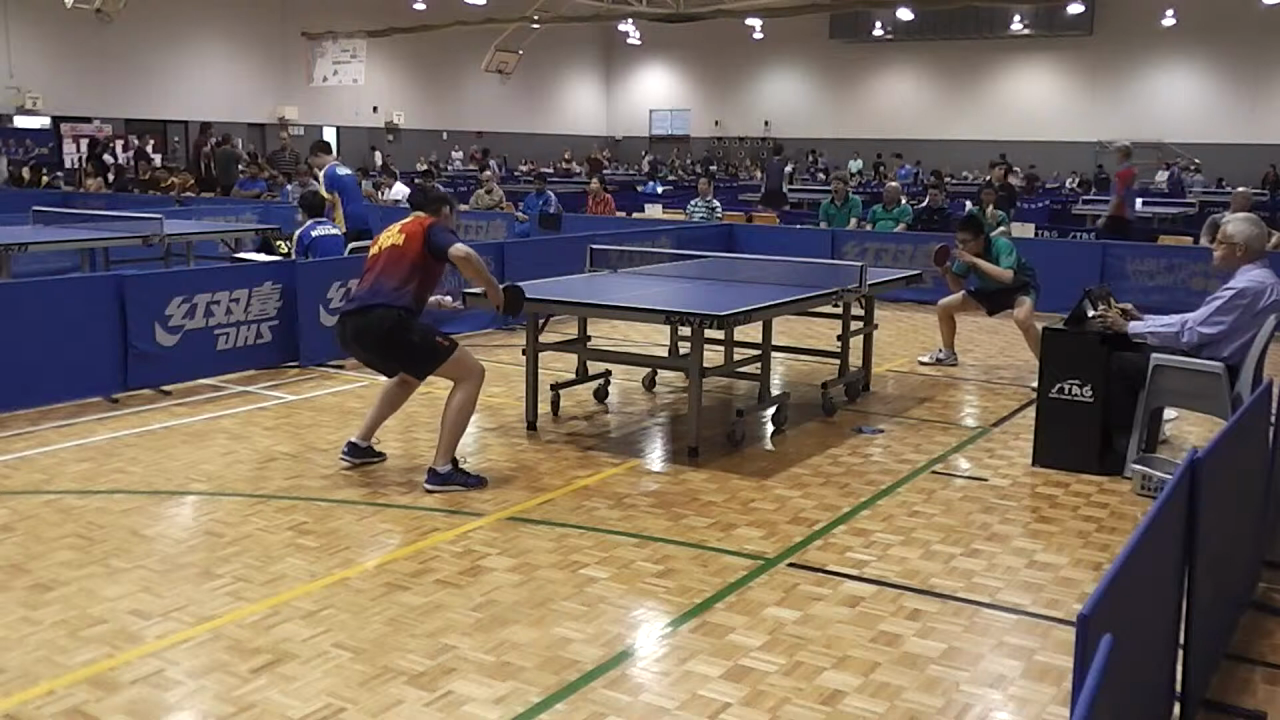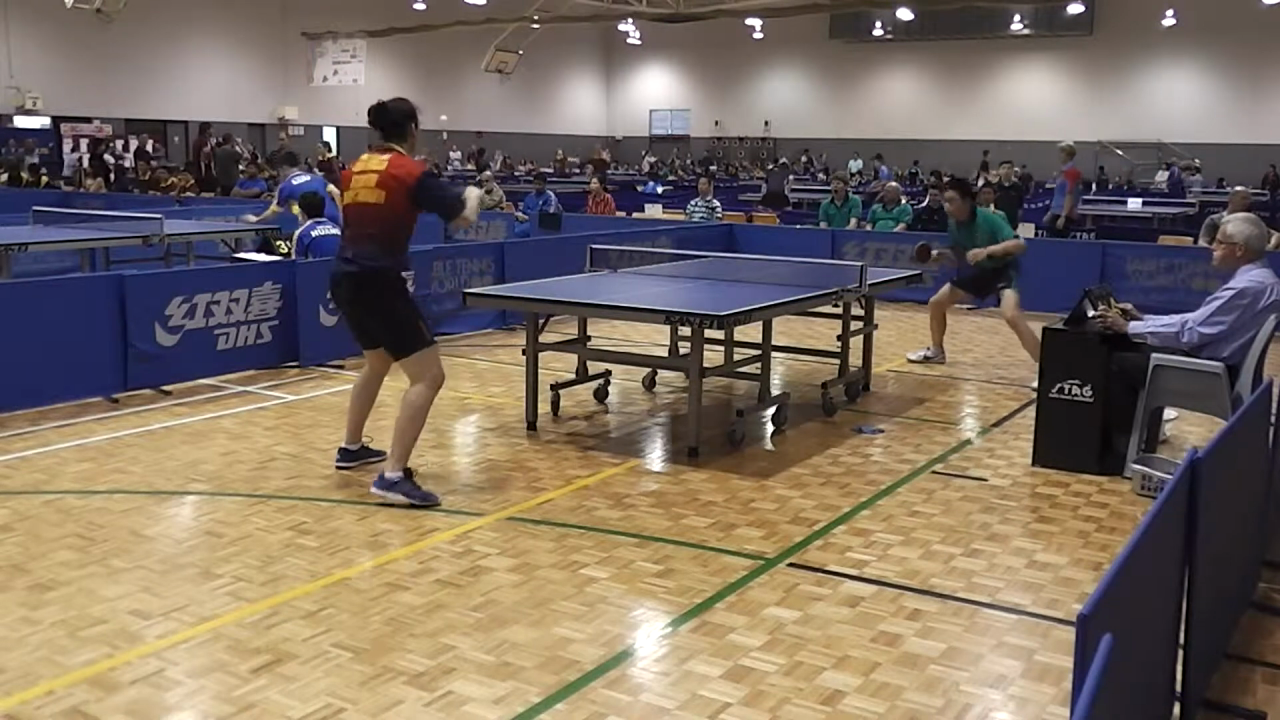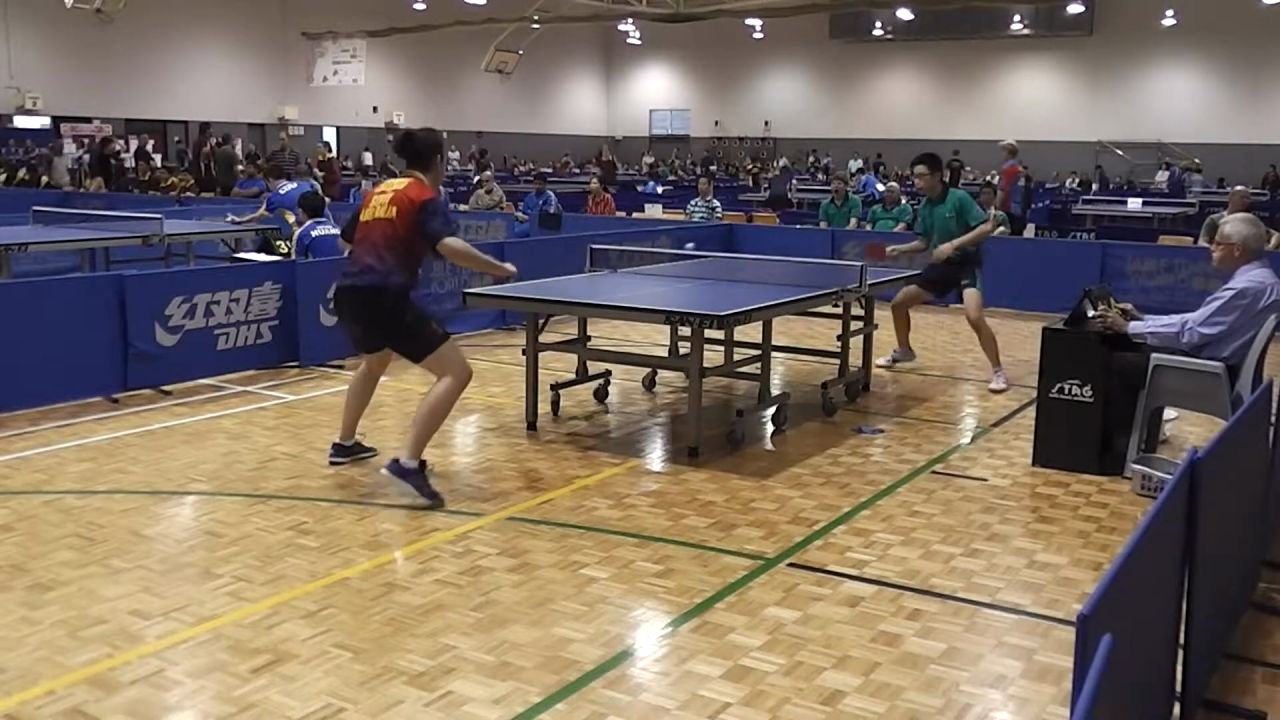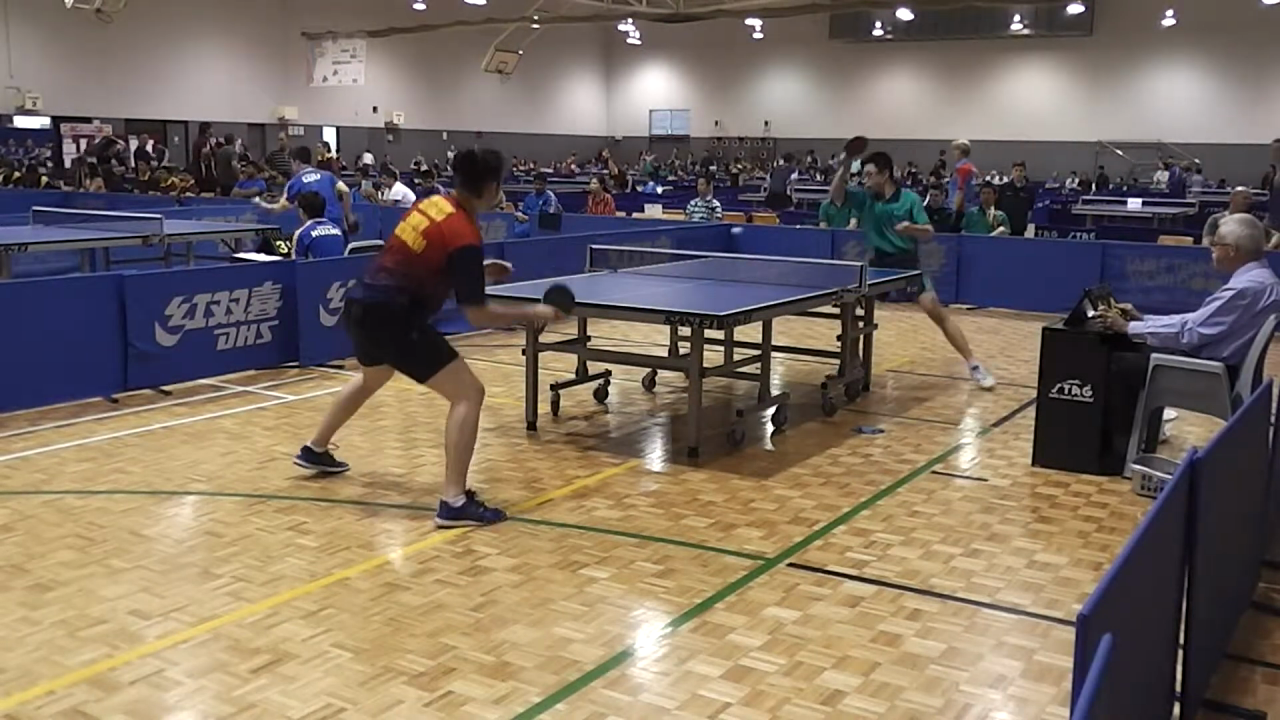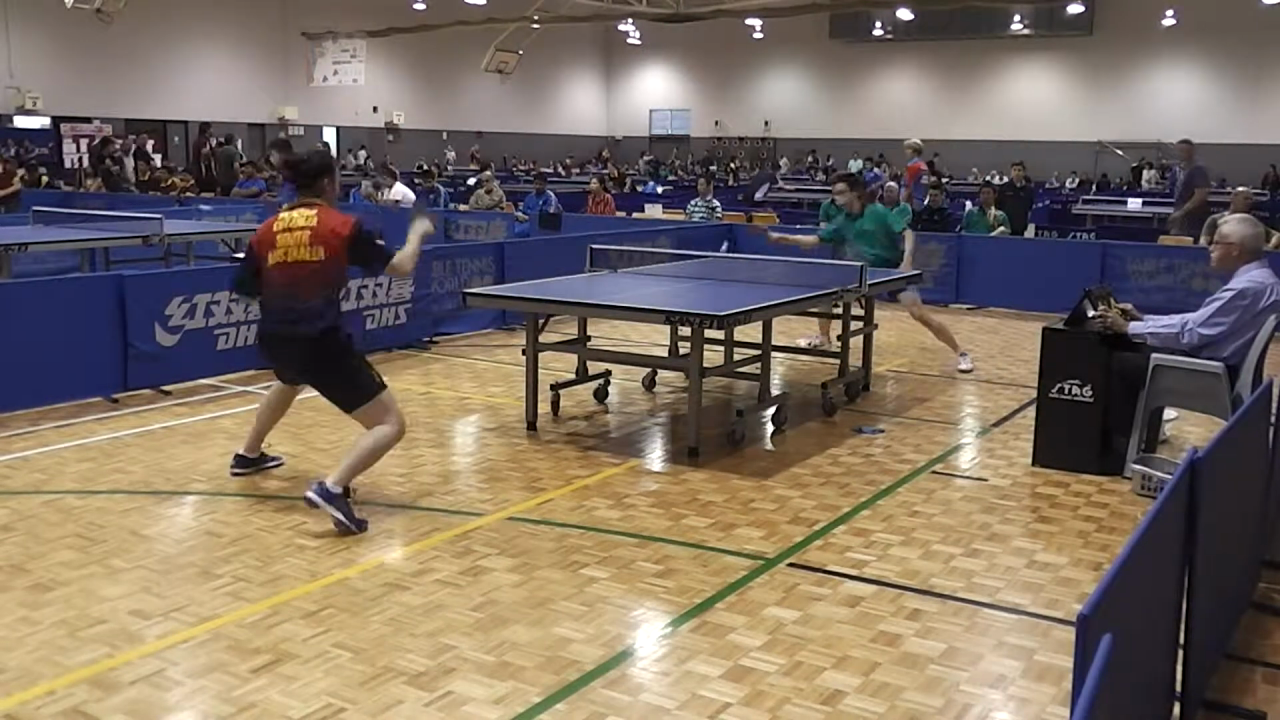
dt=0.7s
person 1, frame 1
left shoulder: (389, 234)
right shoulder: (432, 228)
right elbow: (462, 255)
left wrist: (425, 300)
right wrist: (493, 289)
left hip: (351, 325)
right hip: (384, 325)
left knee: (410, 375)
right knee: (471, 373)
left ankle: (359, 444)
right ankle: (442, 470)
person 1, frame 2
left shoulder: (354, 169)
right shoulder: (414, 173)
right elbow: (463, 219)
right wrist: (472, 197)
left hip: (344, 283)
right hip: (379, 285)
left knee: (378, 362)
right knee: (428, 376)
left ankle: (352, 448)
right ankle: (393, 475)
person 1, frame 3
left shoulder: (378, 193)
right shoulder: (425, 199)
left elbow: (349, 238)
right elbow: (450, 247)
right wrist: (500, 269)
left hip: (348, 294)
right hip: (383, 298)
left knee: (375, 361)
right knee: (456, 374)
left ankle: (345, 443)
right ankle: (408, 461)
person 1, frame 4
left shoulder: (434, 203)
right shoulder: (463, 238)
right elbow: (477, 314)
left wrist: (482, 269)
right wrist: (533, 314)
left hip: (363, 307)
right hip: (388, 320)
left knee: (373, 376)
right knee: (468, 392)
left ankle: (315, 450)
right ankle: (454, 501)
person 1, frame 5
left shoulder: (265, 231)
right shoulder: (343, 226)
left elbow: (244, 291)
right elbow: (400, 269)
right wrist: (418, 232)
left hip: (274, 342)
right hip: (322, 343)
left knee: (287, 383)
right knee: (391, 424)
left ankle: (249, 454)
right ankle: (332, 487)
person 2, frame 1
left shoulder: (1249, 286)
right shoulder: (1257, 278)
left elbow: (1190, 331)
right elbow: (1197, 320)
left wrist: (1128, 327)
right wrist: (1143, 318)
right hip: (1213, 361)
left knee: (1119, 363)
right knee: (1135, 352)
left ankle: (1124, 446)
person 2, frame 2
left shoulder: (1248, 287)
right shoulder: (1257, 279)
left elbow: (1190, 331)
right elbow: (1197, 321)
left wrist: (1129, 327)
right wrist: (1143, 318)
right hip: (1214, 363)
left knee: (1119, 363)
right knee: (1138, 352)
left ankle: (1123, 449)
right ankle: (1139, 440)
person 2, frame 3
left shoulder: (1248, 287)
right shoulder: (1258, 278)
left elbow: (1189, 331)
right elbow: (1197, 320)
left wrist: (1128, 327)
right wrist: (1142, 318)
right hip: (1215, 363)
left knee: (1120, 364)
right knee: (1139, 353)
left ankle: (1123, 448)
right ankle: (1141, 441)
person 2, frame 4
left shoulder: (1248, 288)
right shoulder: (1258, 279)
left elbow: (1189, 332)
right elbow: (1197, 320)
left wrist: (1128, 327)
right wrist: (1142, 318)
right hip: (1216, 365)
left knee: (1120, 364)
right knee: (1142, 352)
left ankle: (1123, 447)
right ankle: (1140, 440)
person 2, frame 5
left shoulder: (1248, 287)
right shoulder: (1257, 279)
left elbow: (1190, 332)
right elbow: (1197, 320)
left wrist: (1129, 327)
right wrist: (1143, 318)
left knee: (1120, 364)
right knee: (1141, 352)
left ankle: (1123, 445)
right ankle: (1140, 438)
person 3, frame 1
left shoulder: (1002, 245)
right shoulder: (966, 252)
left elbow: (1008, 277)
right elbow: (957, 288)
left wrist: (975, 260)
right wrist: (947, 272)
left hip: (1020, 287)
right hip: (990, 290)
left knee: (1022, 318)
right knee: (943, 307)
right ankle: (948, 353)
person 3, frame 2
left shoulder: (988, 219)
right shoulder: (954, 223)
left elbow: (1020, 244)
right elbow: (956, 254)
left wrist: (987, 250)
right wrist: (939, 254)
left hip: (1003, 271)
right hip: (976, 270)
left knee: (1011, 316)
right knee: (935, 304)
right ankle: (936, 352)
person 3, frame 3
left shoulder: (959, 198)
right shoulder: (924, 207)
left elbow: (988, 227)
right elbow: (923, 242)
left wrist: (952, 244)
right wrist: (898, 249)
left hip: (967, 263)
right hip: (941, 264)
left knee: (974, 317)
right knee: (898, 303)
left ankle: (998, 372)
right ankle: (903, 351)
person 3, frame 4
left shoulder: (909, 199)
right shoulder: (867, 196)
left elbow: (928, 232)
right elbow: (835, 194)
left wrist: (913, 229)
right wrist: (844, 169)
left hip: (907, 262)
right hip: (880, 262)
left knee: (937, 314)
left ankle: (974, 365)
person 3, frame 5
left shoulder: (879, 212)
right shoulder: (841, 221)
left elbow: (907, 233)
right elbow: (817, 240)
left wrist: (907, 261)
right wrist: (785, 238)
left hip: (892, 268)
left knee: (919, 314)
left ankle: (960, 354)
right ankle: (822, 338)
